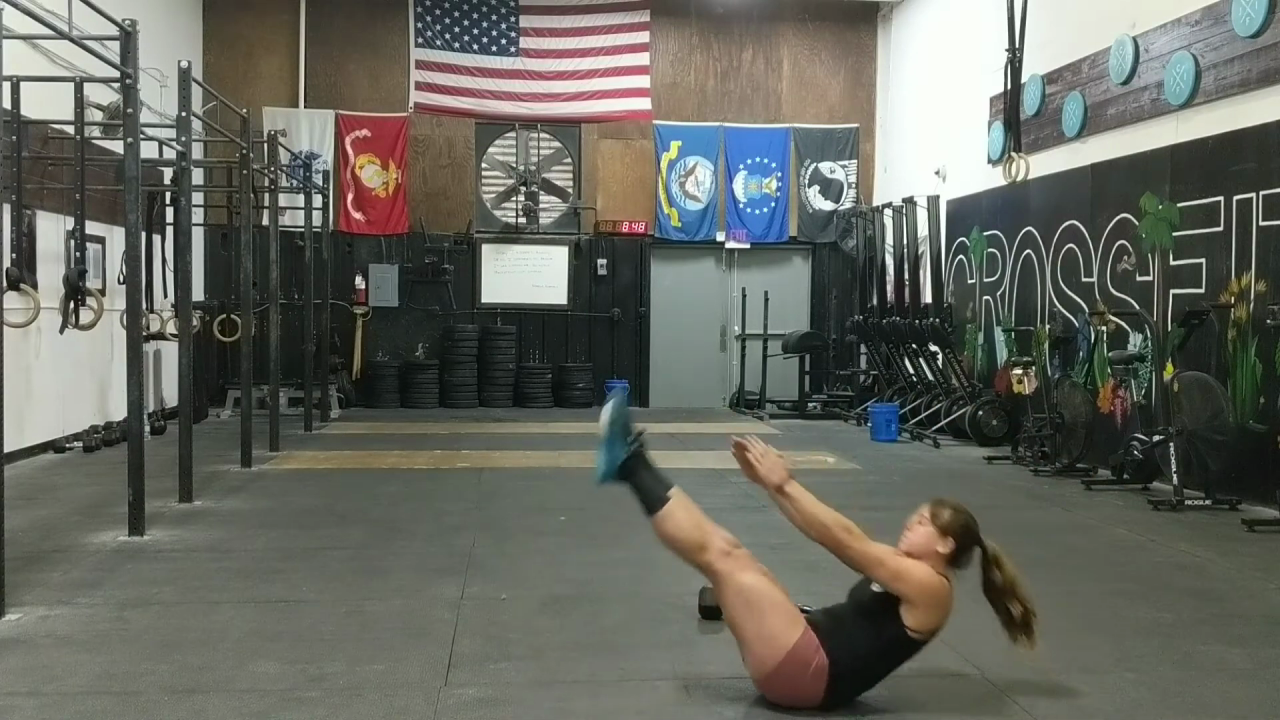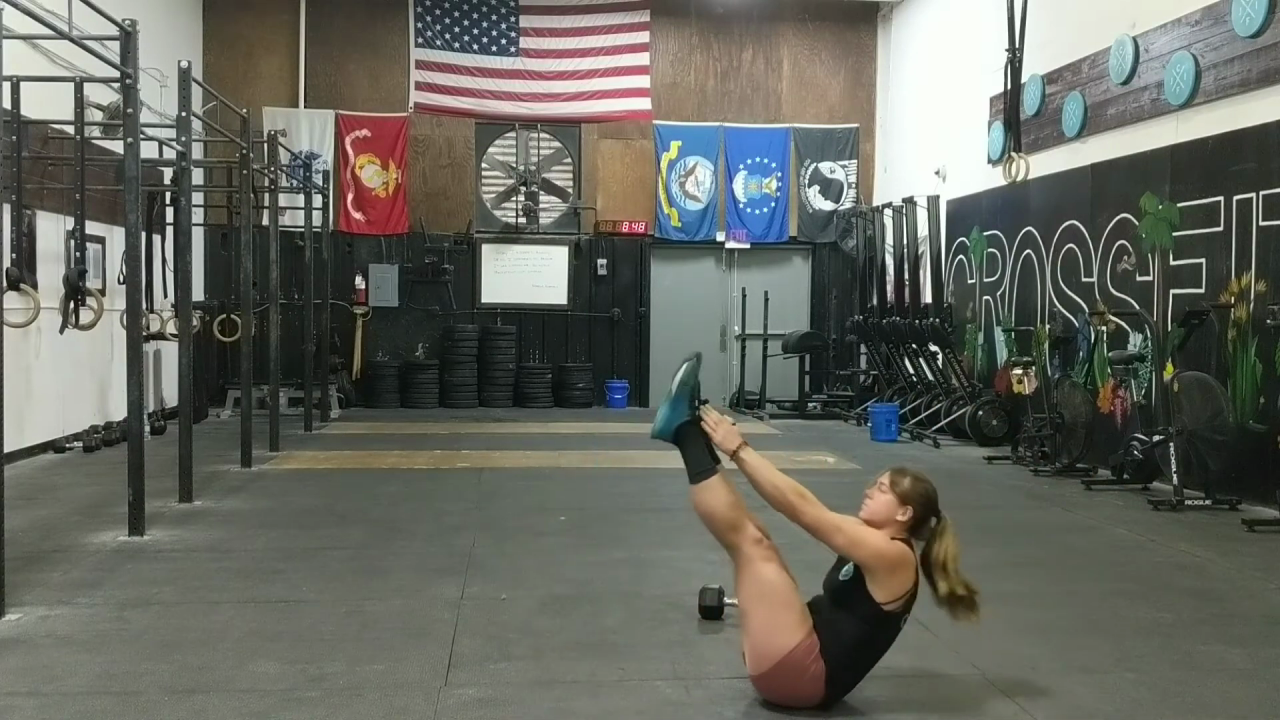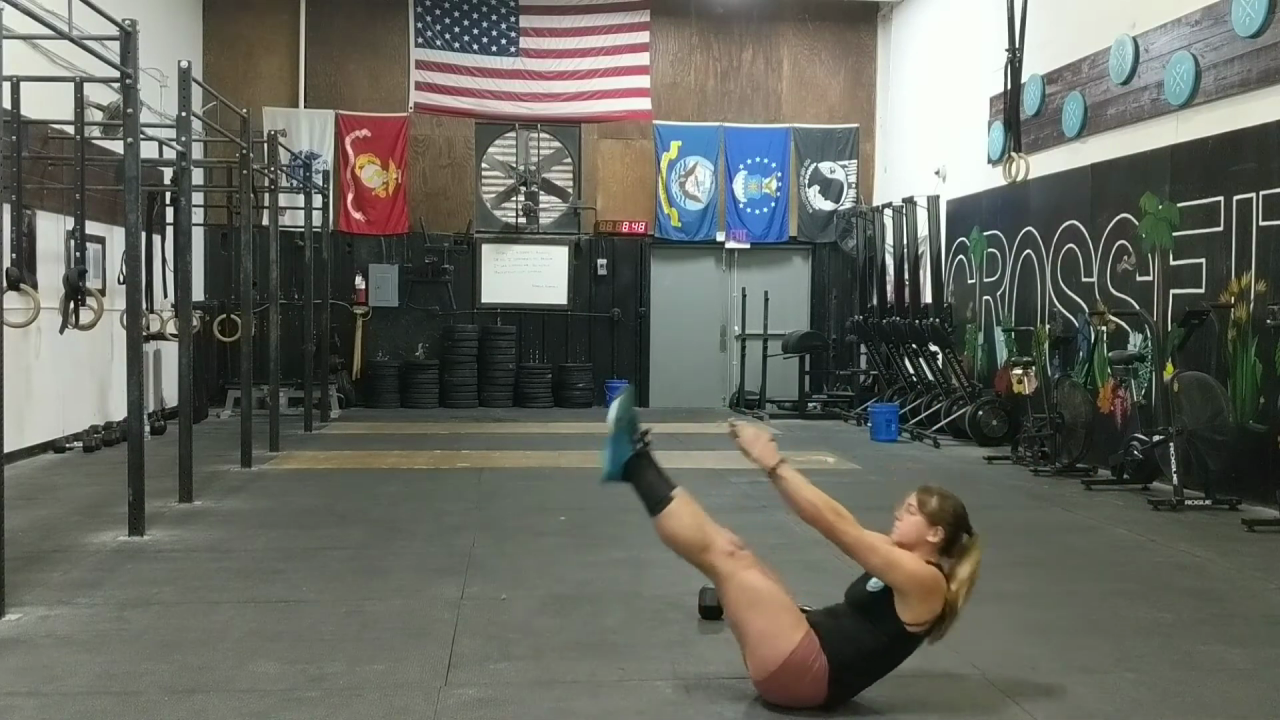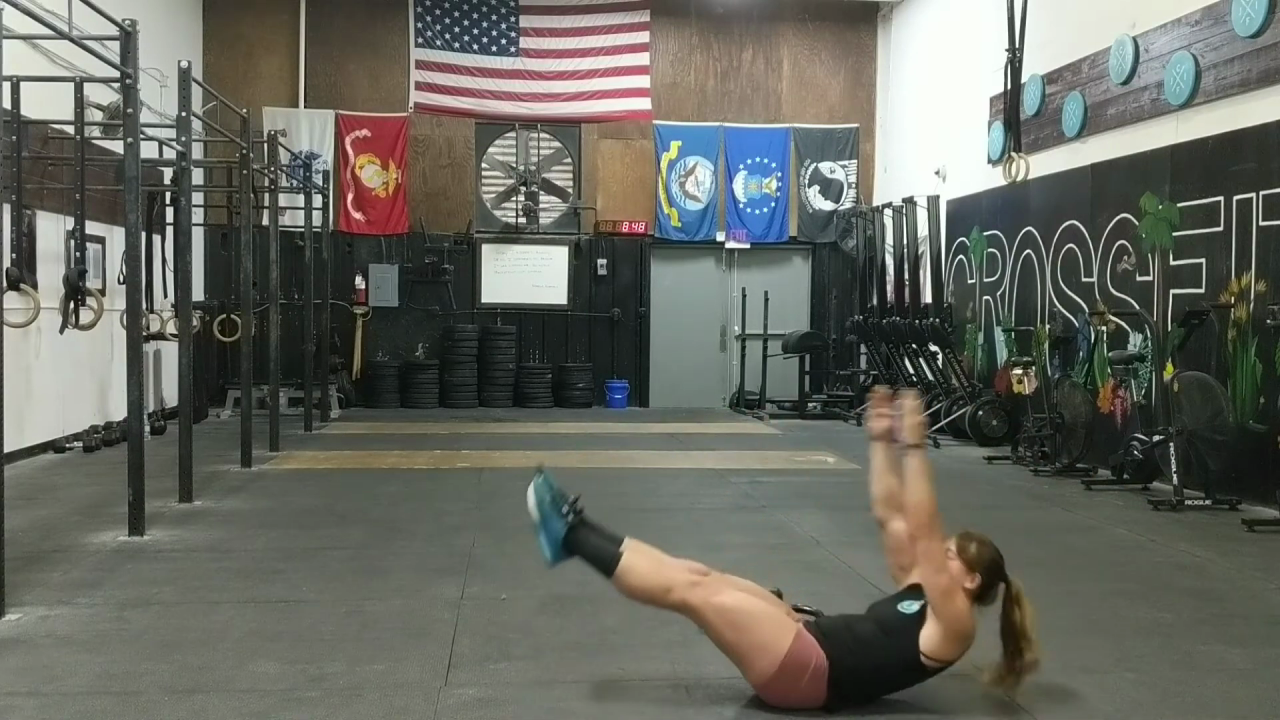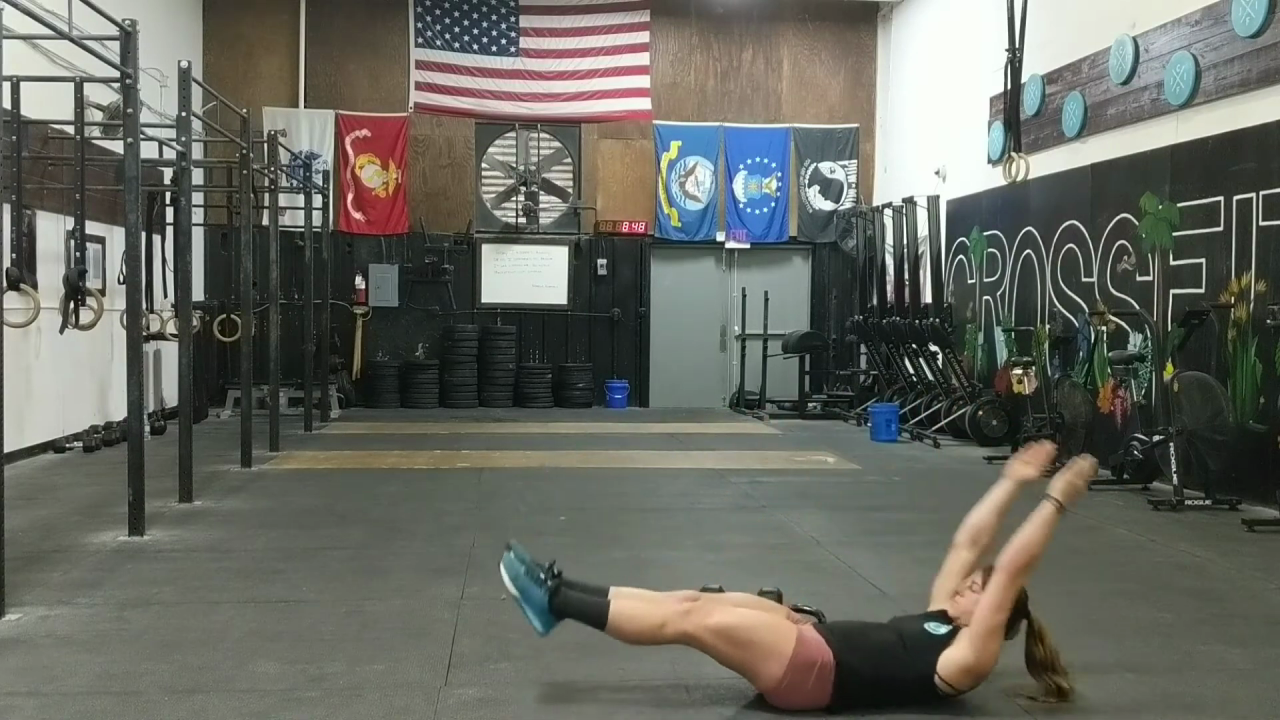
dt=0.2s
person 1, frame 1
left shoulder: (926, 585)
right shoulder: (898, 568)
left elbow: (842, 536)
right elbow: (840, 538)
left wrist: (783, 484)
right wrist: (770, 478)
left hip: (808, 677)
right hip: (799, 666)
left knee: (720, 554)
right knee: (720, 547)
left ankle: (633, 464)
right ankle: (632, 463)
person 1, frame 2
left shoulder: (893, 557)
right shoulder: (873, 544)
left elbow: (807, 511)
right elbow: (802, 509)
left wrist: (739, 450)
right wrist: (740, 451)
left hip: (799, 674)
right hip: (787, 664)
left knee: (751, 540)
right knee: (748, 537)
left ankle: (687, 427)
person 1, frame 3
left shoulder: (925, 580)
right shoulder: (902, 564)
left elbow: (838, 525)
right elbow: (835, 522)
left wrist: (773, 464)
right wrist: (773, 463)
left hip: (806, 673)
right hip: (804, 654)
left knee: (724, 555)
right knee: (726, 550)
left ankle: (634, 462)
right ankle: (633, 462)
person 1, frame 4
left shoulder: (953, 625)
right shoulder: (919, 590)
left elbow: (919, 535)
right elbow: (890, 515)
left wrist: (911, 446)
right wrist: (882, 440)
left hip: (807, 673)
right hip: (804, 644)
left knee: (689, 588)
right knee: (695, 574)
left ankle: (574, 532)
right ankle: (576, 532)
person 1, frame 5
left shoulder: (971, 659)
right shoulder: (943, 620)
left elbow: (1007, 576)
right elbow: (967, 544)
left wrist: (1053, 502)
right wrist: (1012, 477)
left hip: (813, 673)
right hip: (807, 646)
left knee: (683, 617)
right knee: (689, 602)
left ankle: (555, 601)
right ankle: (556, 590)
